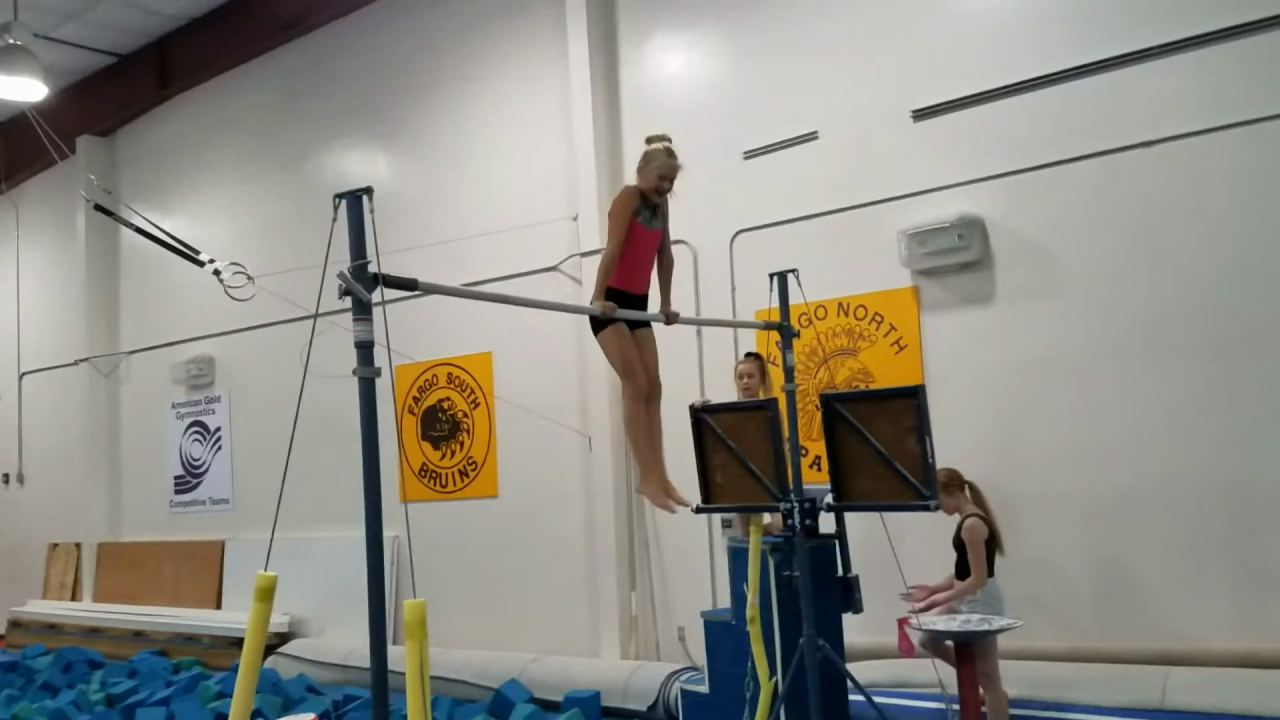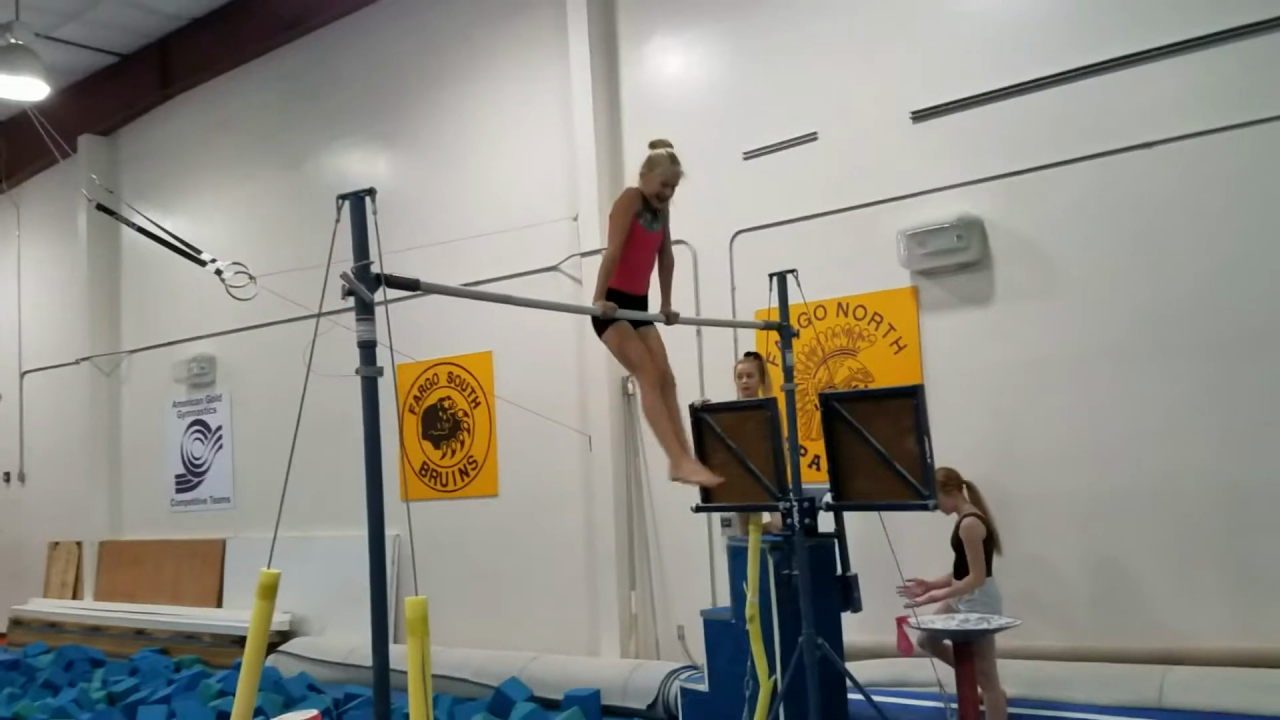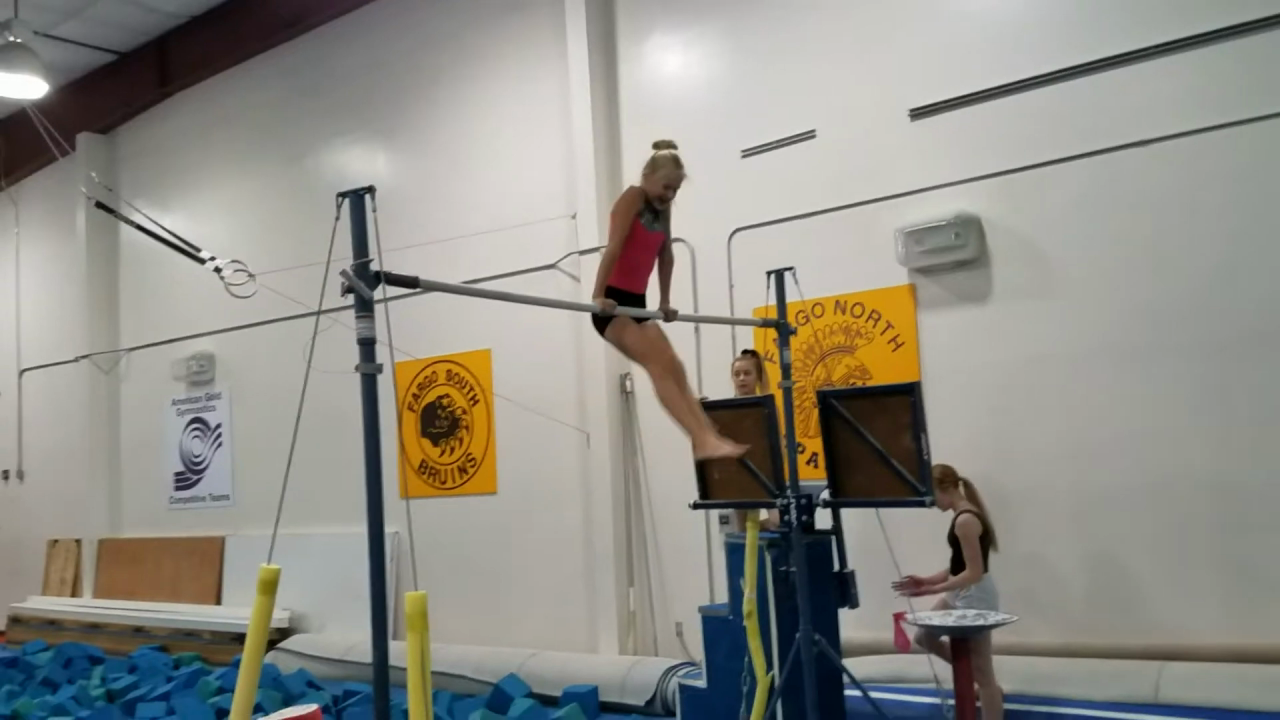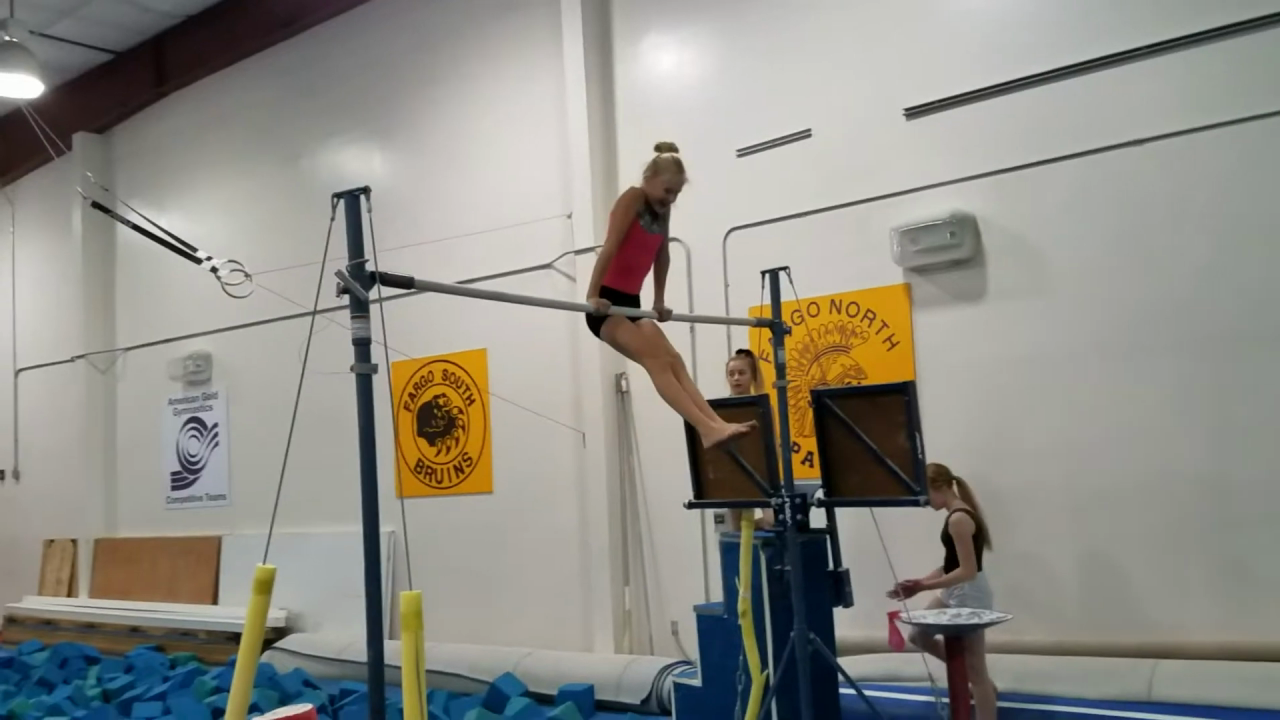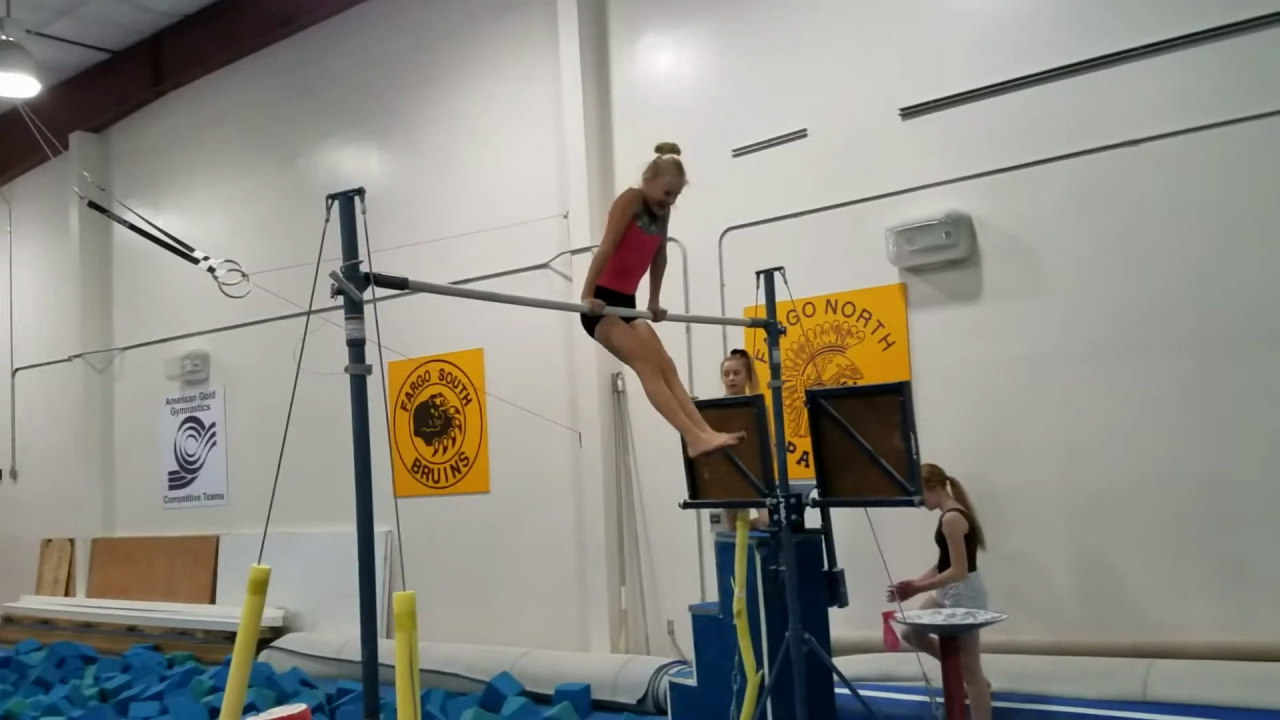
dt=0.1s
person 1, frame 1
left shoulder: (660, 204)
right shoulder: (627, 198)
left elbow: (664, 255)
right elbow: (612, 250)
left wrist: (665, 305)
right wrist: (598, 296)
left hip: (637, 306)
right hip: (613, 304)
left knee: (652, 390)
right knee: (637, 387)
left ankle: (659, 477)
right ankle: (648, 478)
person 1, frame 2
left shoulder: (660, 208)
right shoulder: (629, 199)
left elbow: (665, 257)
right elbow: (613, 251)
left wrist: (666, 304)
right wrist: (599, 299)
left hip: (637, 306)
right hip: (613, 304)
left knee: (665, 380)
right knee: (650, 377)
left ankle: (685, 459)
right ankle: (681, 461)
person 1, frame 3
left shoulder: (662, 207)
right shoulder: (632, 198)
left elbow: (666, 256)
right elbow: (613, 248)
left wrist: (664, 303)
right wrist: (598, 297)
left hip: (637, 304)
right hip: (611, 303)
left knee: (673, 368)
right knee: (660, 366)
left ankle: (710, 438)
right ankle: (704, 439)
person 1, frame 4
left shoulder: (662, 209)
right shoulder: (632, 199)
left elbow: (662, 256)
right elbow: (609, 248)
left wrist: (659, 303)
right wrist: (592, 296)
left hip: (630, 304)
right hip: (606, 304)
left knee: (672, 361)
right knee: (657, 360)
left ankle: (717, 425)
right ankle: (708, 428)
person 1, frame 5
left shoulder: (661, 210)
right shoulder: (631, 200)
left elbow: (658, 258)
right elbow: (607, 247)
left wrist: (655, 299)
right wrist: (587, 296)
left hip: (625, 303)
right hip: (601, 303)
left knee: (664, 366)
right knee: (649, 363)
left ankle: (703, 435)
right ankle: (697, 437)
person 2, frame 1
left shoulder: (972, 524)
right shoulder: (969, 520)
left elbow: (978, 578)
left wrist: (937, 601)
right wrist: (934, 589)
left hip: (981, 601)
right hip: (965, 599)
left knee: (988, 677)
right knee: (929, 641)
right ankle: (989, 689)
person 2, frame 2
left shoulder: (970, 524)
right shoulder: (967, 519)
left elbow: (977, 577)
left wrist: (935, 597)
right wrist: (931, 585)
left hip: (978, 601)
right hip: (963, 598)
left knee: (986, 676)
right knee: (927, 641)
right ankle: (988, 689)
person 2, frame 3
left shoulder: (965, 520)
right shoulder: (963, 516)
left elbow: (975, 573)
left wrist: (931, 590)
right wrist: (927, 581)
left hip: (975, 596)
right hip: (960, 594)
left knee: (982, 672)
right knee: (924, 638)
right ankle: (983, 684)
person 2, frame 4
left shoulder: (959, 519)
right shoulder: (957, 514)
left elbow: (968, 571)
left wrist: (924, 586)
right wrist: (921, 581)
left hip: (969, 595)
right hip: (954, 592)
left knee: (975, 670)
right knee: (919, 636)
right ankle: (978, 682)
person 2, frame 5
left shoulder: (952, 518)
right shoulder: (950, 514)
left elbow: (959, 571)
left wrist: (919, 587)
right wrist: (918, 582)
left hip: (963, 594)
right hip: (948, 591)
left knee: (969, 671)
right knee: (911, 634)
right ankle: (971, 676)
